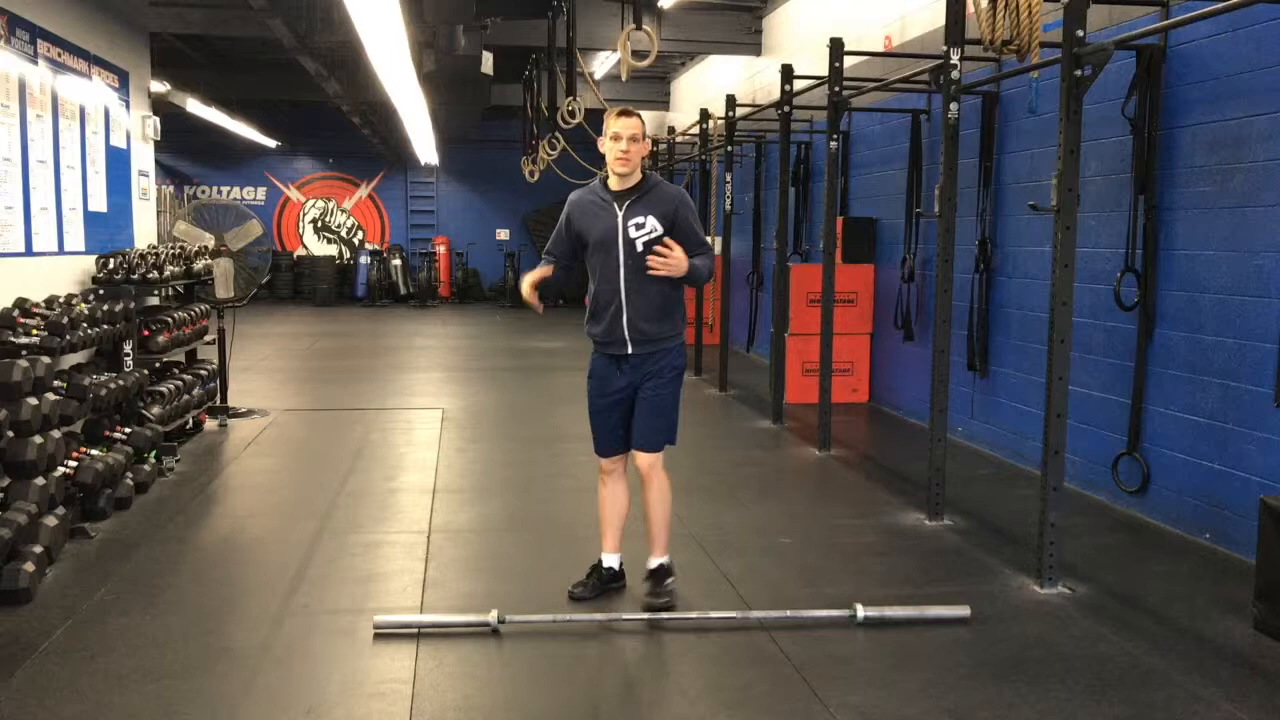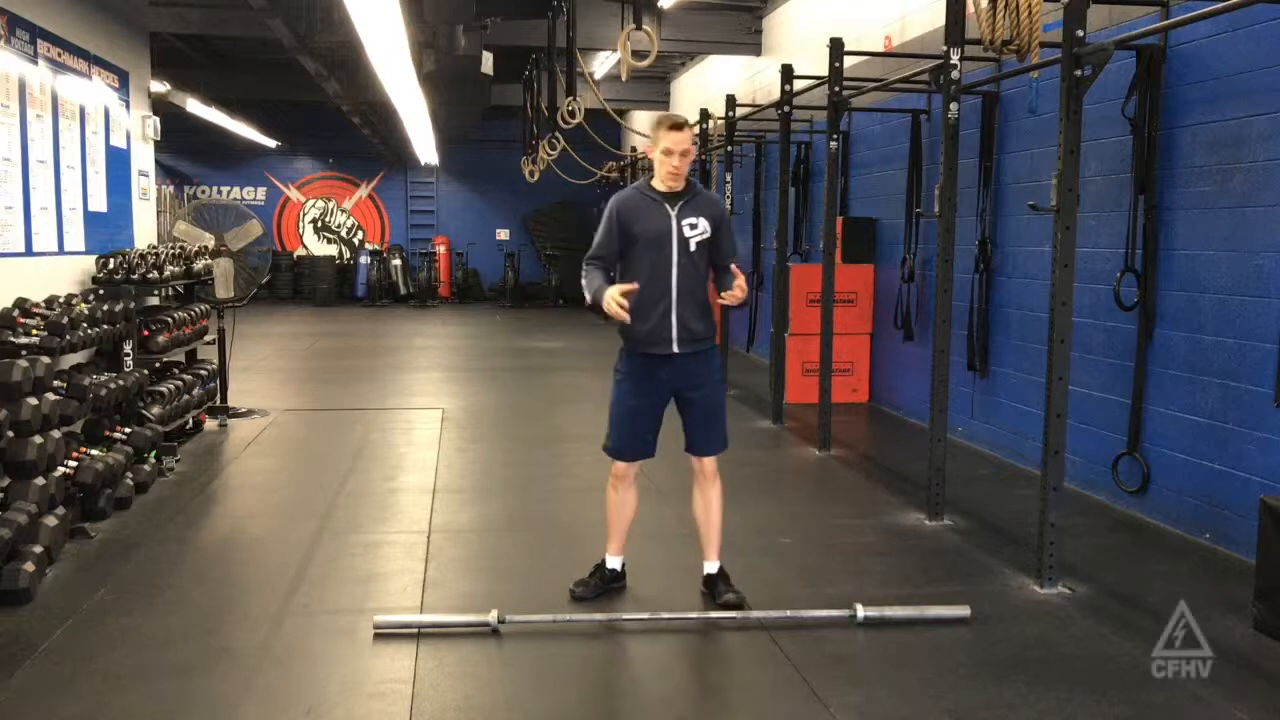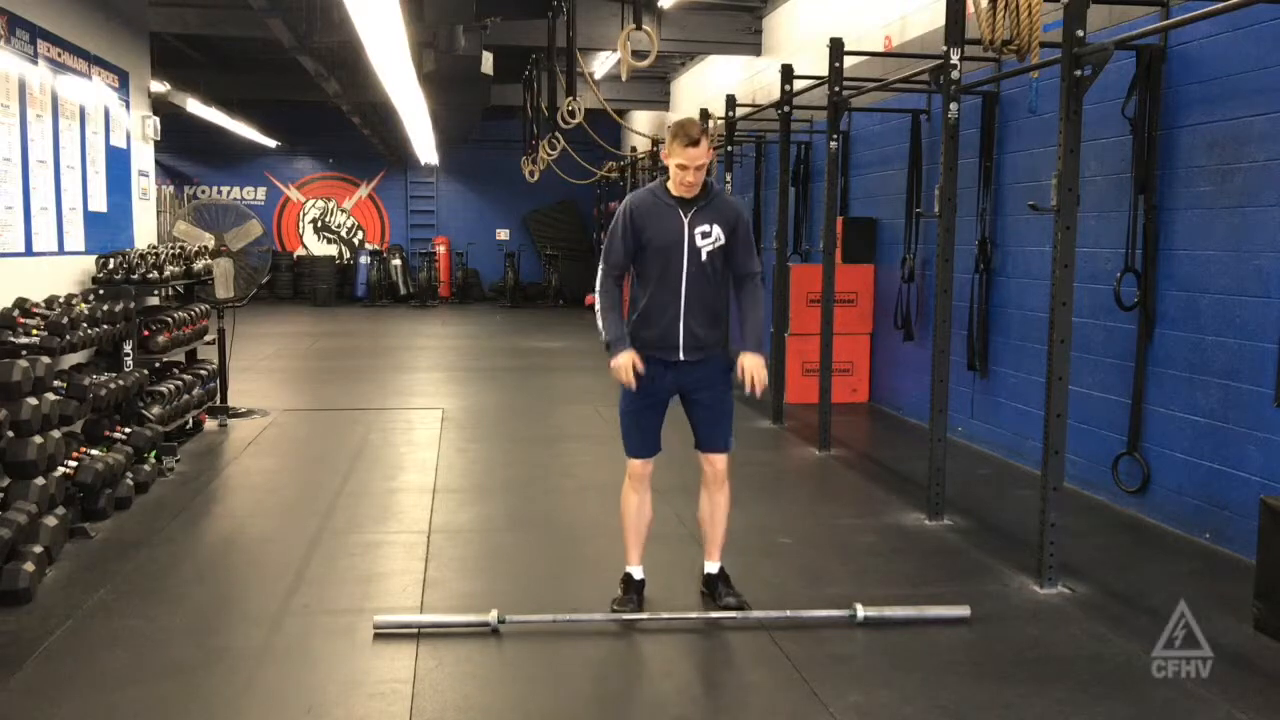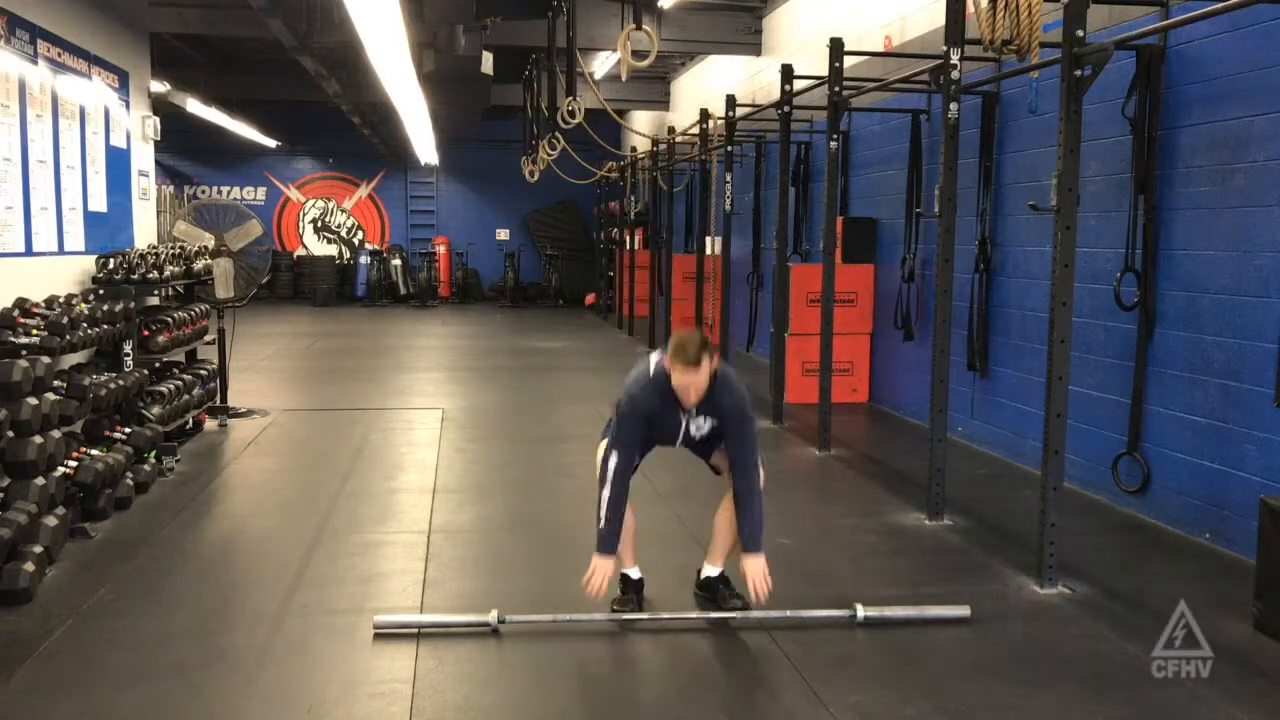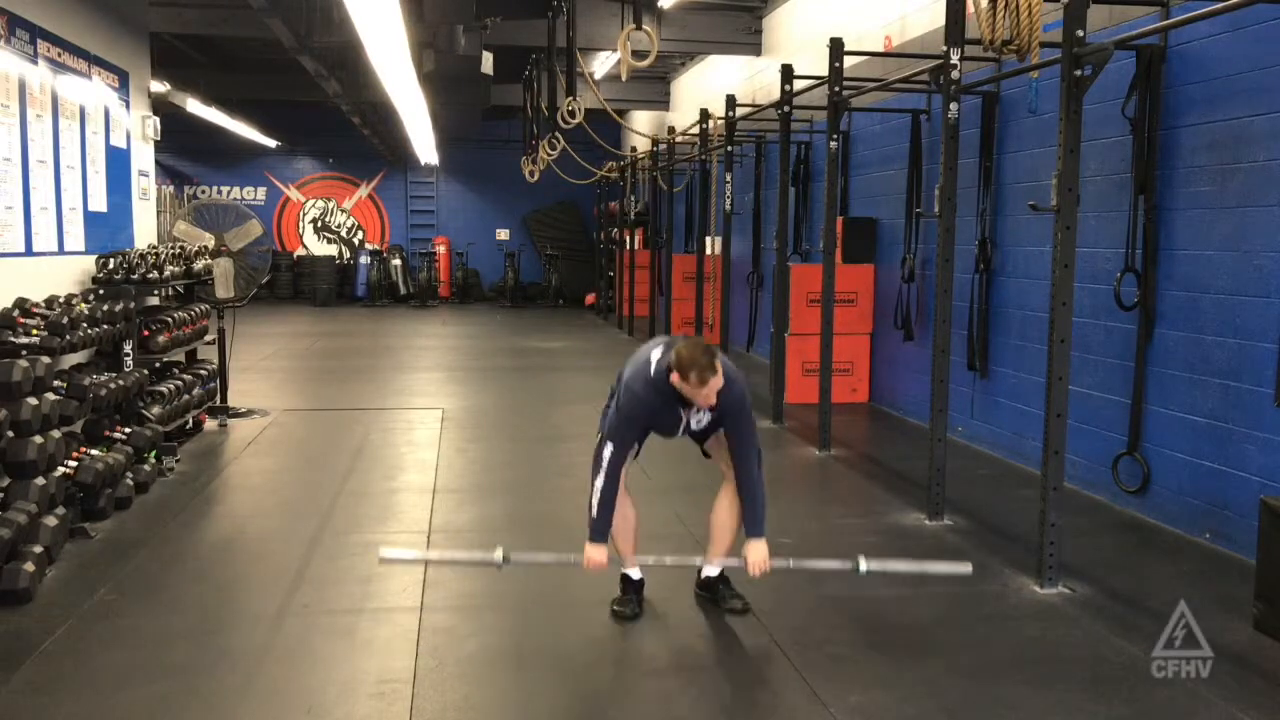
dt=0.5s
person 1, frame 1
left shoulder: (670, 199)
right shoulder: (581, 205)
left elbow: (705, 260)
right elbow: (559, 262)
left wrist: (687, 268)
right wrist: (535, 280)
left hip: (661, 352)
right hip: (607, 354)
left knee: (649, 463)
right knee: (610, 464)
left ankle: (659, 567)
right ankle: (610, 565)
person 1, frame 2
left shoulder: (711, 208)
right shoulder: (625, 205)
left elbow: (724, 270)
right elbow: (594, 267)
left wrist: (735, 287)
right wrist: (603, 293)
left hip: (700, 357)
right hip: (641, 358)
left knee: (706, 467)
right knee: (623, 468)
left ankle: (713, 570)
right ankle: (612, 566)
person 1, frame 3
left shoulder: (730, 212)
right shoulder: (637, 207)
left elbow: (748, 281)
right elbow: (608, 278)
left wrist: (752, 346)
right wrist: (617, 342)
left hip: (709, 362)
right hip: (646, 360)
left knee: (717, 468)
right knee: (639, 471)
left ankle: (713, 572)
right ankle: (633, 576)
person 1, frame 4
left shoulder: (731, 394)
right shoulder: (640, 391)
left elbow: (747, 472)
right elbow: (617, 471)
left wrist: (752, 550)
right wrist: (605, 552)
left hip: (704, 431)
right hip: (645, 429)
left knee: (753, 475)
right knee: (609, 470)
left ankle: (712, 575)
right ankle: (631, 576)
person 1, frame 5
left shoulder: (730, 386)
right shoulder: (638, 388)
left elbow: (747, 460)
right elbow: (609, 459)
left wrist: (755, 535)
right wrist: (598, 538)
right hip: (640, 408)
left knee: (738, 469)
right knee: (615, 476)
left ankle: (711, 576)
right ankle: (631, 578)
